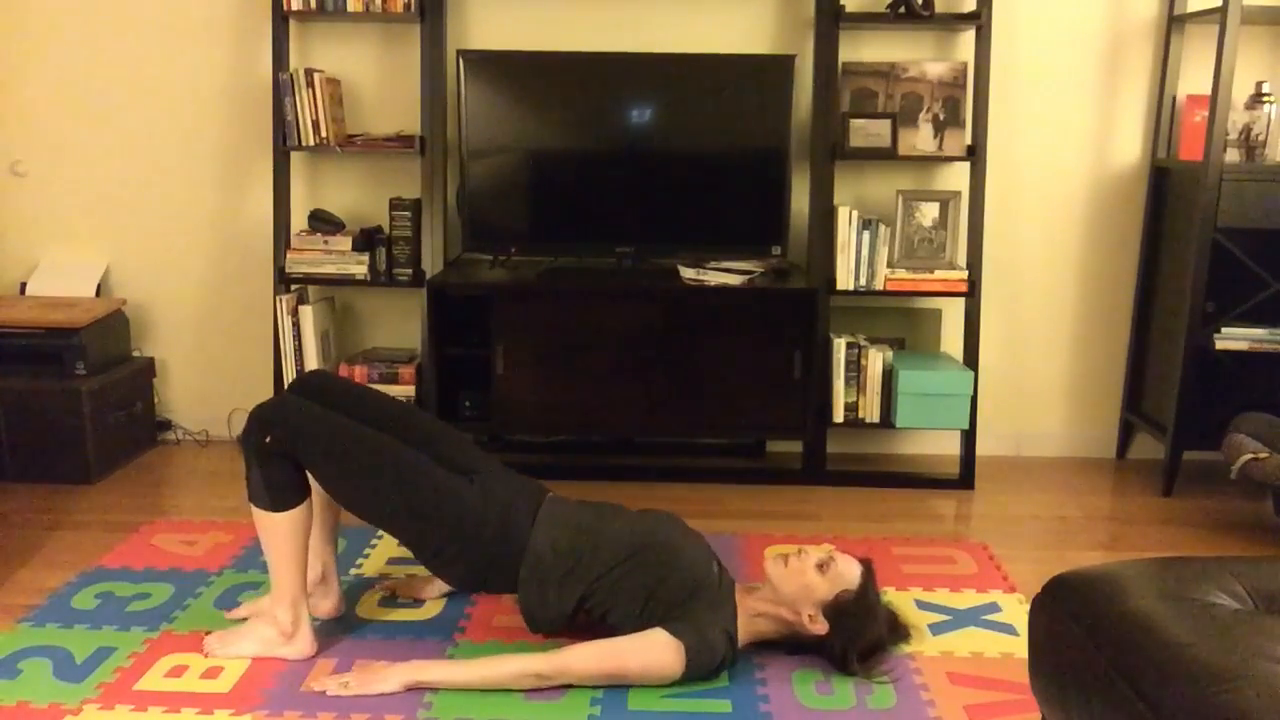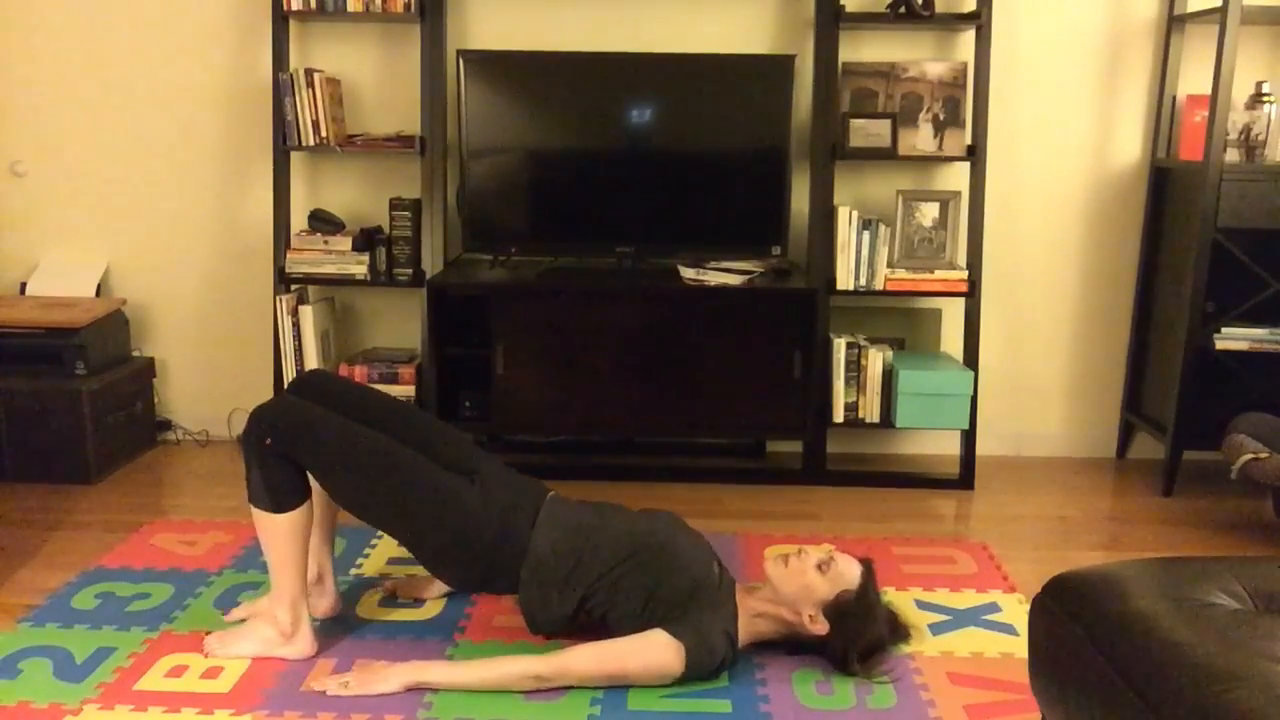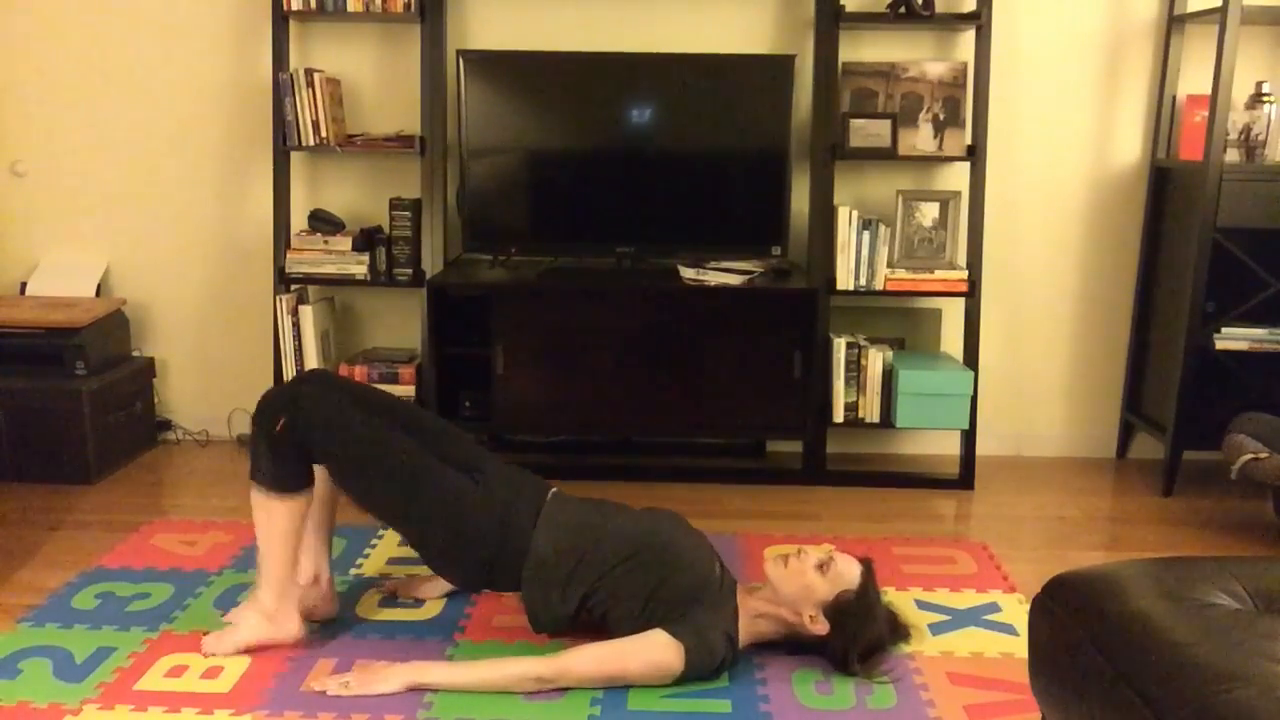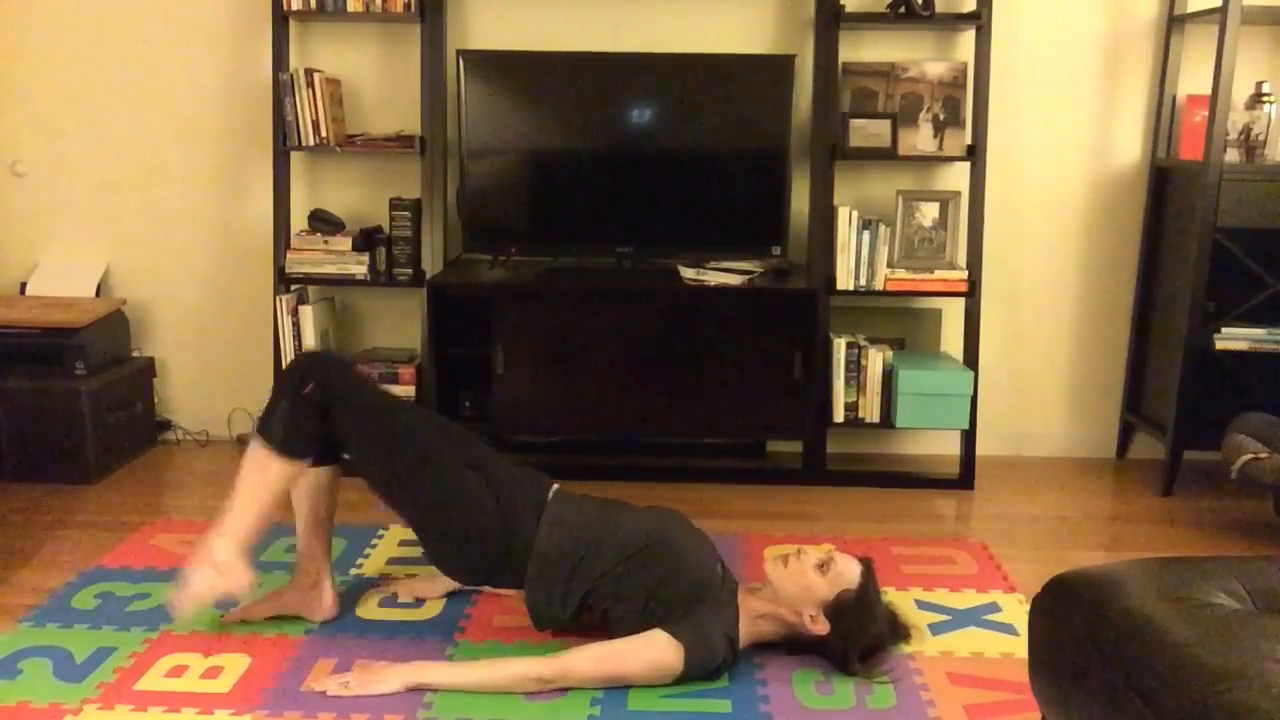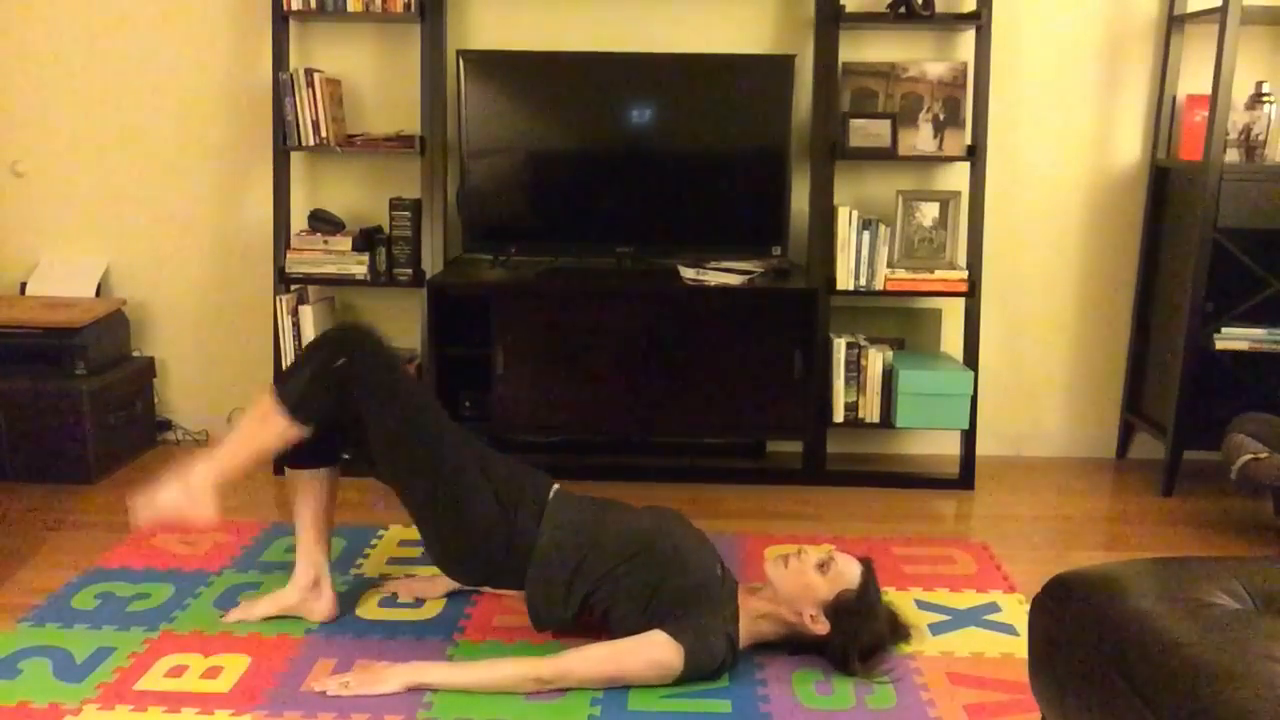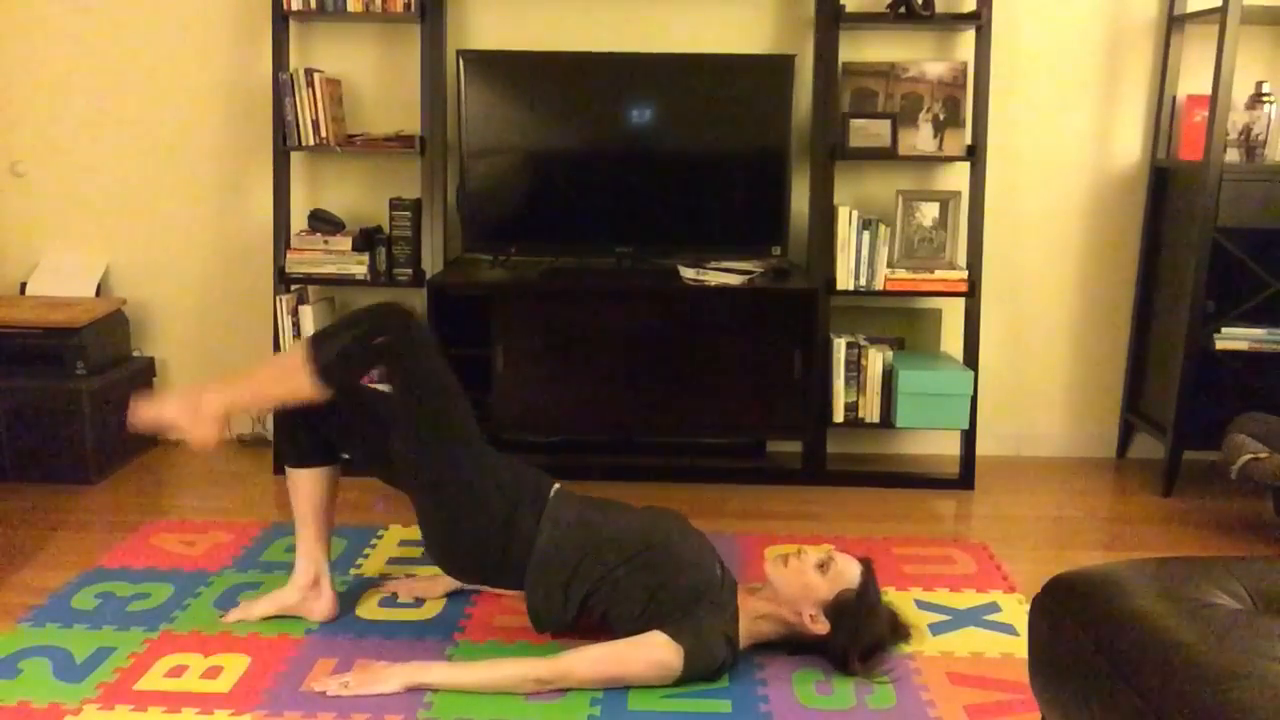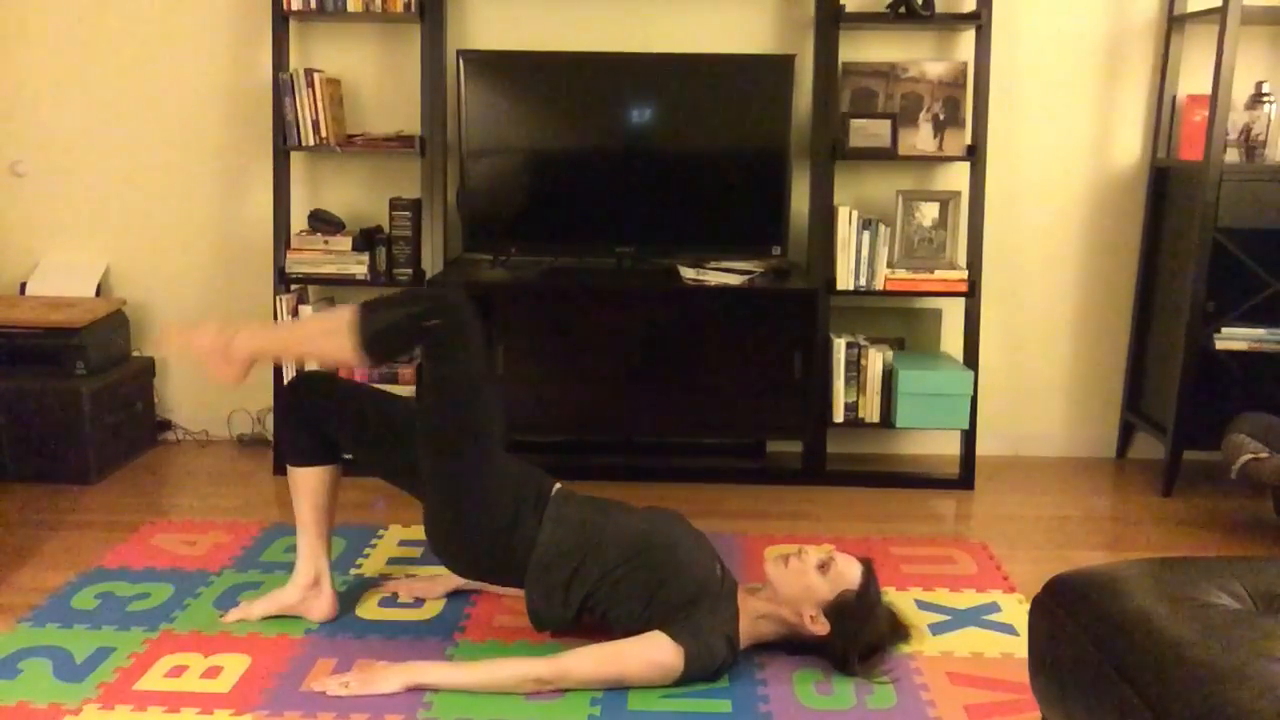
dt=0.1s
person 1, frame 1
left shoulder: (707, 641)
right shoulder: (712, 584)
left elbow: (553, 670)
right elbow: (611, 563)
left wrist: (410, 673)
left hip: (491, 536)
right hip: (516, 502)
left knee: (274, 427)
right knee: (314, 391)
left ankle: (287, 627)
right ankle: (318, 584)
person 1, frame 2
left shoulder: (708, 641)
right shoulder: (714, 583)
left elbow: (554, 672)
right elbow: (614, 563)
left wrist: (411, 674)
left hip: (490, 536)
right hip: (515, 502)
left knee: (275, 427)
right knee: (314, 393)
left ankle: (285, 624)
right ankle: (314, 585)
person 1, frame 3
left shoulder: (709, 641)
right shoulder: (713, 582)
left elbow: (554, 673)
right elbow: (616, 562)
left wrist: (411, 674)
left hip: (494, 535)
right hip: (520, 500)
left knee: (287, 412)
right knee: (315, 391)
left ankle: (274, 609)
right ankle: (311, 580)
person 1, frame 4
left shoulder: (711, 642)
right shoulder: (718, 588)
left elbow: (556, 671)
left wrist: (414, 672)
left hip: (492, 537)
right hip: (533, 508)
left knee: (310, 379)
right knee: (327, 399)
left ankle: (225, 562)
right ankle: (311, 583)
person 1, frame 5
left shoulder: (706, 645)
right shoulder: (710, 587)
left elbow: (549, 673)
left wrist: (408, 672)
left hip: (491, 533)
right hip: (524, 503)
left knee: (350, 351)
right knee: (329, 401)
left ankle: (203, 486)
right ankle: (310, 583)
person 1, frame 6
left shoulder: (706, 643)
right shoulder: (714, 584)
left elbow: (550, 674)
left wrist: (407, 674)
left hip: (488, 530)
right hip: (521, 506)
left knee: (390, 328)
right knee: (312, 404)
left ankle: (213, 406)
right ankle: (310, 583)
person 1, frame 7
left shoulder: (707, 644)
right shoulder: (715, 589)
left elbow: (555, 673)
left wrist: (412, 673)
left hip: (493, 529)
right hip: (531, 504)
left knee: (440, 311)
right knee: (312, 395)
left ankle: (249, 342)
right ankle: (311, 583)
